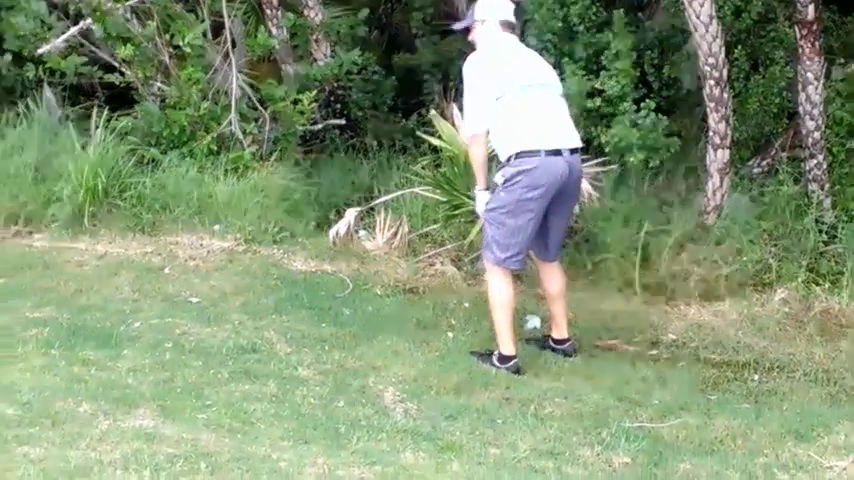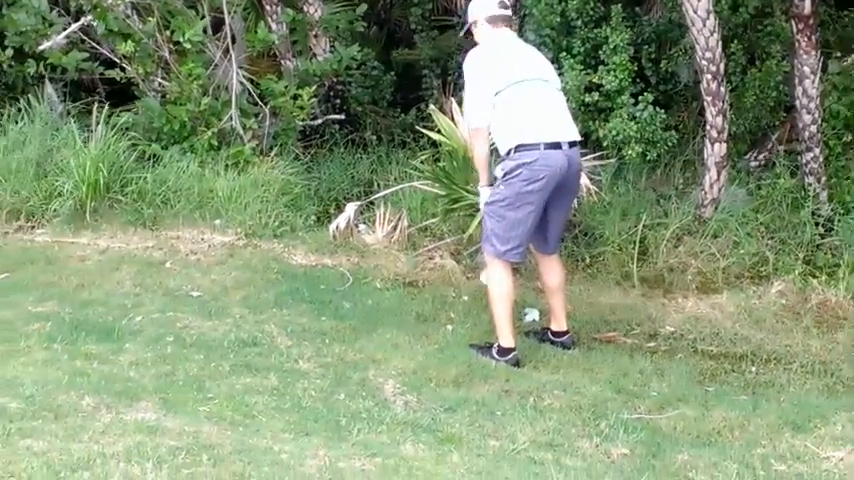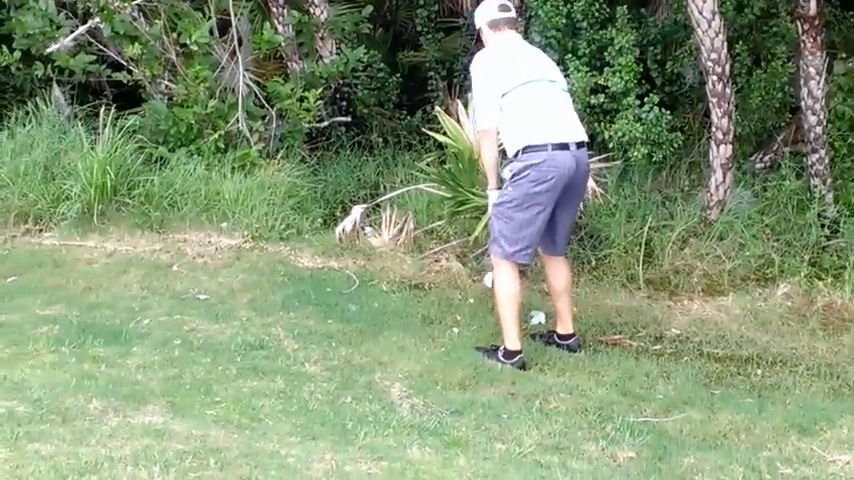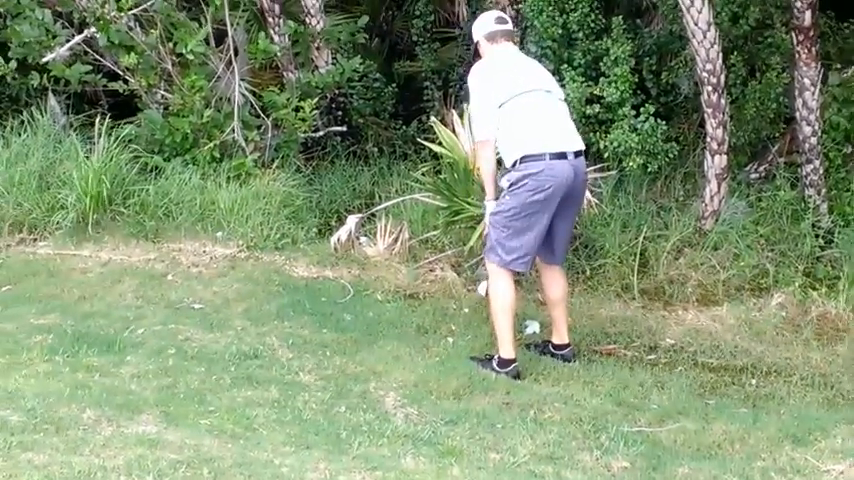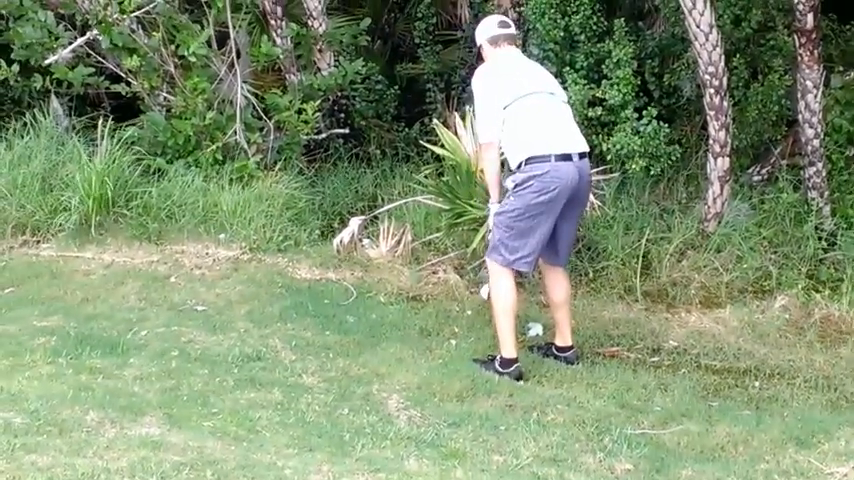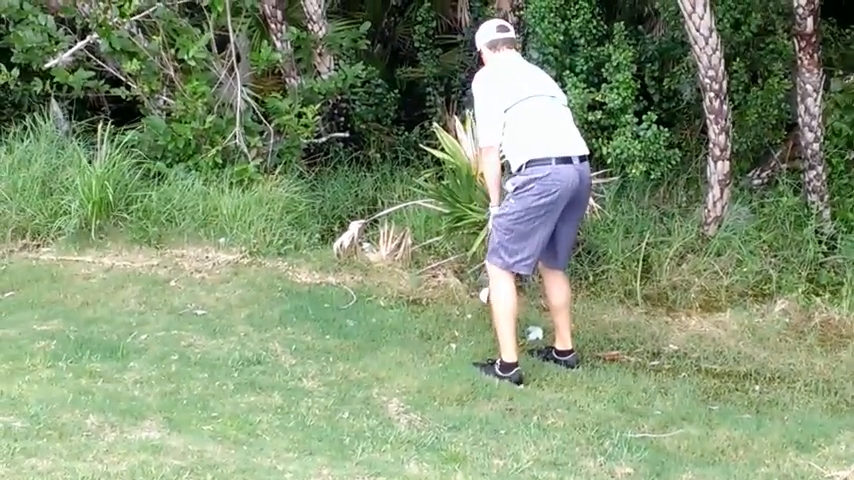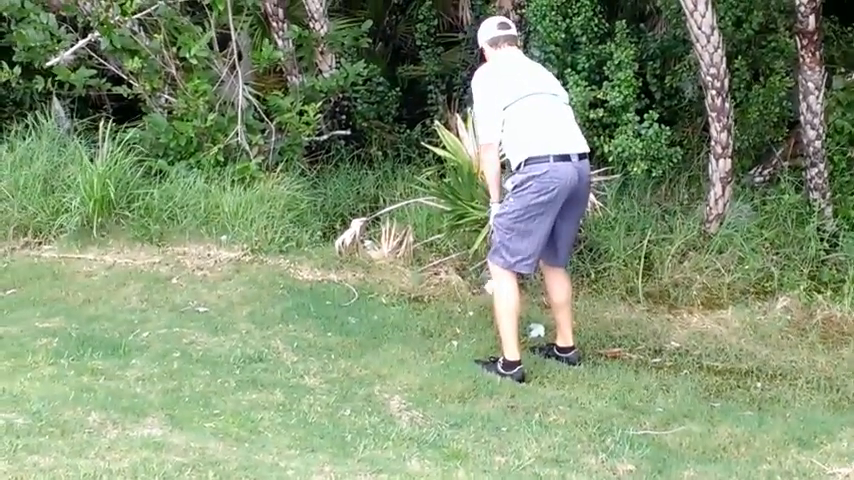
dt=0.1s
person 1, frame 1
left shoulder: (481, 60)
right shoulder: (536, 60)
left elbow: (476, 133)
left wrist: (482, 189)
left hip: (530, 163)
right hip: (571, 160)
left knee: (497, 261)
right knee: (547, 254)
left ankle: (505, 356)
right ankle: (561, 338)
person 1, frame 2
left shoulder: (480, 56)
right shoulder: (534, 55)
left elbow: (478, 129)
left wrist: (484, 185)
left hip: (530, 157)
right hip: (569, 154)
left knee: (496, 254)
right knee: (546, 247)
left ankle: (504, 348)
right ankle: (560, 330)
person 1, frame 3
left shoulder: (487, 58)
right shoulder: (540, 57)
left elbow: (487, 131)
left wrist: (493, 189)
left hip: (538, 158)
right hip: (576, 154)
left knee: (503, 255)
right knee: (553, 249)
left ankle: (511, 351)
right ankle: (565, 333)
person 1, frame 4
left shoulder: (484, 70)
right shoulder: (537, 68)
left elbow: (485, 142)
left wrist: (491, 200)
left hip: (536, 168)
right hip: (574, 164)
left knee: (498, 262)
right knee: (550, 259)
left ankle: (505, 359)
right ankle: (560, 343)
person 1, frame 5
left shoulder: (488, 72)
right shoulder: (539, 71)
left elbow: (489, 144)
left wrist: (495, 202)
left hip: (541, 170)
right hip: (579, 166)
left knee: (499, 262)
right knee: (553, 261)
left ankle: (507, 360)
right ankle: (564, 345)
person 1, frame 6
left shoulder: (488, 76)
right shoulder: (540, 75)
left elbow: (489, 147)
left wrist: (495, 205)
left hip: (542, 172)
right hip: (579, 169)
left knee: (499, 266)
right knee: (552, 264)
left ankle: (507, 364)
right ankle: (564, 349)
person 1, frame 7
left shoulder: (488, 73)
right shoulder: (542, 72)
left elbow: (489, 144)
left wrist: (496, 202)
left hip: (541, 170)
right hip: (579, 166)
left knee: (502, 265)
right knee: (553, 261)
left ankle: (510, 362)
right ankle: (565, 345)
